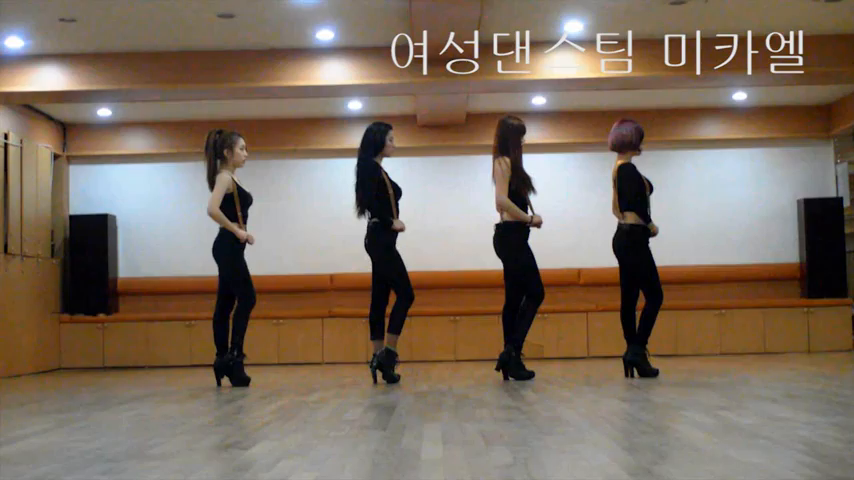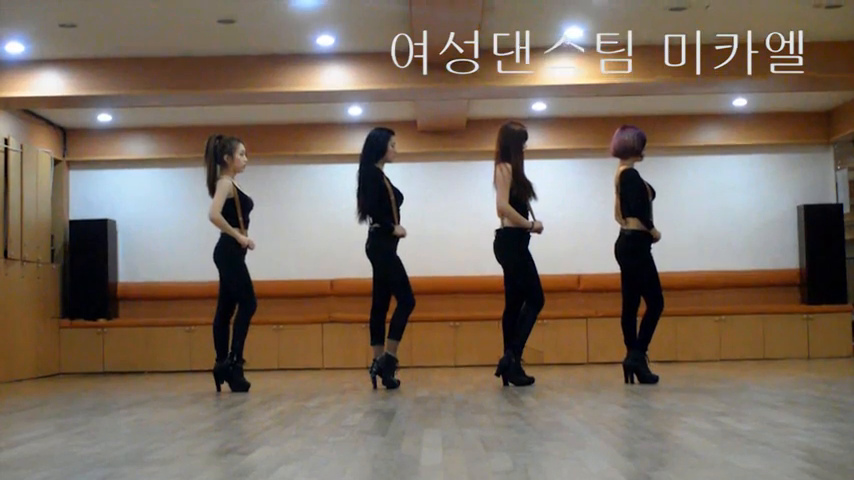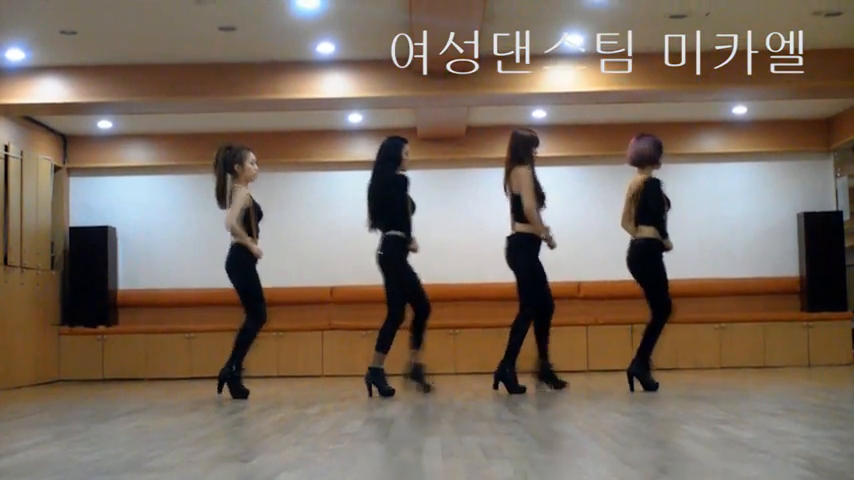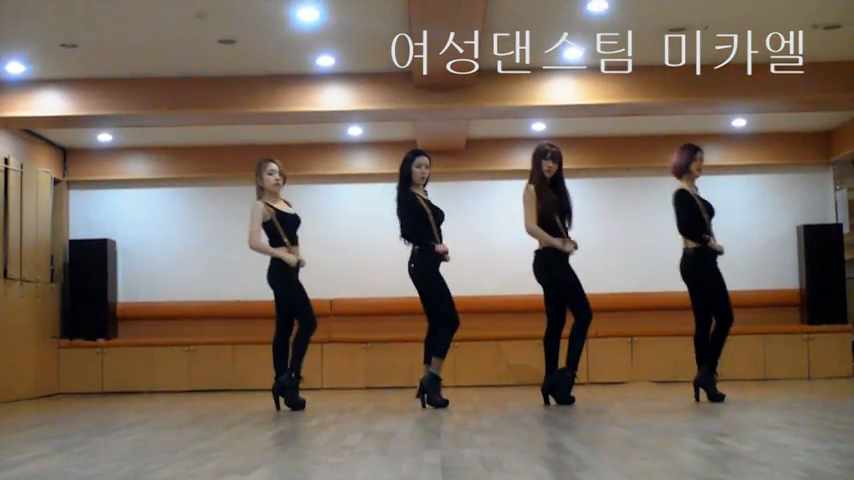
dt=0.7s
person 1, frame 1
left shoulder: (508, 163)
right shoulder: (503, 161)
left elbow: (507, 202)
right elbow: (502, 200)
left wrist: (528, 217)
right wrist: (530, 219)
left hip: (512, 237)
right hip: (510, 236)
left knee: (515, 297)
right knee: (535, 293)
left ankle: (511, 357)
right ankle: (511, 351)
person 1, frame 2
left shoulder: (510, 169)
right shoulder: (505, 167)
left elbow: (509, 207)
right elbow: (503, 206)
left wrist: (529, 224)
right wrist: (531, 225)
left hip: (512, 242)
right hip: (511, 242)
left knee: (515, 303)
right knee: (535, 299)
left ankle: (510, 362)
right ankle: (512, 357)
person 1, frame 3
left shoulder: (517, 174)
right shoulder: (522, 170)
right elbow: (530, 208)
left wrist: (540, 230)
right wrist: (546, 235)
left hip: (523, 246)
right hip: (522, 246)
left knee: (544, 306)
right knee: (530, 308)
left ankle: (544, 366)
right ankle: (506, 368)
person 1, frame 4
left shoulder: (554, 190)
right shoulder: (533, 189)
right elbow: (531, 226)
left wrist: (567, 241)
right wrist: (561, 245)
left hip: (553, 261)
right hip: (551, 261)
left knee: (555, 322)
right knee: (583, 314)
left ankle: (552, 382)
right ankle: (567, 373)
person 2, frame 1
left shoulder: (378, 170)
right shoulder: (370, 167)
left elbow: (384, 203)
right elbow: (370, 202)
left wrist: (394, 222)
right wrist: (391, 223)
left hip: (382, 239)
right hip: (380, 239)
left knee: (380, 298)
right knee: (405, 294)
left ankle: (379, 356)
right ankle: (387, 353)
person 2, frame 2
left shoulder: (380, 176)
right shoulder: (372, 173)
left elbow: (384, 209)
right elbow: (372, 208)
left wrist: (394, 229)
right wrist: (392, 228)
left hip: (383, 245)
right hip: (382, 244)
left knee: (380, 304)
right knee: (406, 300)
left ankle: (379, 362)
right ankle: (387, 358)
person 2, frame 3
left shoulder: (385, 182)
right shoulder: (397, 180)
right elbow: (401, 215)
left wrist: (406, 240)
right wrist: (408, 240)
left hip: (391, 251)
right hip: (394, 252)
left knee: (422, 307)
right knee: (396, 313)
left ankle: (415, 367)
right ankle: (376, 371)
person 2, frame 4
left shoulder: (424, 197)
right shoulder: (407, 197)
left elbow: (431, 229)
right elbow: (408, 232)
left wrist: (440, 248)
right wrist: (433, 247)
left hip: (428, 264)
right hip: (423, 263)
left knee: (436, 323)
right knee: (449, 320)
left ankle: (428, 381)
right ankle: (432, 379)
person 3, frame 1
left shoulder: (620, 168)
right shoulder: (627, 168)
right elbow: (636, 203)
left wrist: (644, 225)
right wrist: (651, 225)
left hip: (625, 237)
right hip: (633, 239)
left knee: (630, 298)
right knee: (654, 296)
left ankle: (633, 351)
right ankle: (637, 350)
person 3, frame 2
left shoulder: (623, 173)
right shoulder: (630, 173)
right elbow: (638, 208)
left wrist: (645, 230)
right wrist: (653, 231)
left hip: (628, 243)
right hip: (635, 244)
left knee: (630, 304)
right knee: (655, 302)
left ankle: (633, 356)
right ankle: (637, 356)
person 3, frame 3
left shoulder: (633, 184)
right shoulder: (651, 183)
left elbow: (627, 221)
right elbow: (657, 214)
left wrist: (640, 235)
right wrist: (666, 240)
left hip: (637, 251)
right hip: (649, 253)
left knee: (662, 307)
right knee: (661, 311)
left ankle: (641, 364)
right ankle: (640, 366)
person 3, frame 4
left shoulder: (693, 192)
right shoulder: (682, 194)
right elbow: (685, 228)
left wrist: (709, 242)
right wrist: (711, 243)
left hip: (699, 261)
right hip: (698, 261)
left knee: (703, 322)
right knee: (724, 317)
left ankle: (705, 375)
right ankle: (706, 373)
person 4, frame 1
left shoulder: (229, 178)
right shoulder: (224, 177)
right elbow: (212, 209)
left wrist: (241, 234)
right wrist: (237, 232)
left hip: (230, 247)
right hip: (228, 246)
left knee: (226, 303)
right knee: (247, 299)
left ankle: (224, 359)
right ankle: (233, 357)
person 4, frame 2
left shoulder: (229, 184)
right shoulder: (225, 182)
right elbow: (214, 214)
left wrist: (241, 238)
right wrist: (238, 236)
left hip: (231, 252)
right hip: (229, 252)
left knee: (226, 309)
right knee: (247, 304)
left ankle: (223, 364)
right ankle: (233, 362)
person 4, frame 3
left shoulder: (236, 191)
right shoulder: (241, 191)
right elbow: (232, 223)
left wrist: (251, 247)
right wrist: (251, 246)
left hip: (241, 260)
right hip: (242, 260)
left knee: (256, 316)
right knee: (256, 316)
left ankle: (231, 370)
right ankle: (232, 371)
person 4, frame 4
left shoulder: (285, 204)
right shoulder: (261, 205)
right elbow: (254, 242)
left wrist: (297, 256)
right wrist: (283, 255)
left hip: (289, 270)
right hip: (281, 270)
left knee: (284, 329)
right knee: (308, 323)
left ankle: (283, 382)
right ankle: (290, 378)
